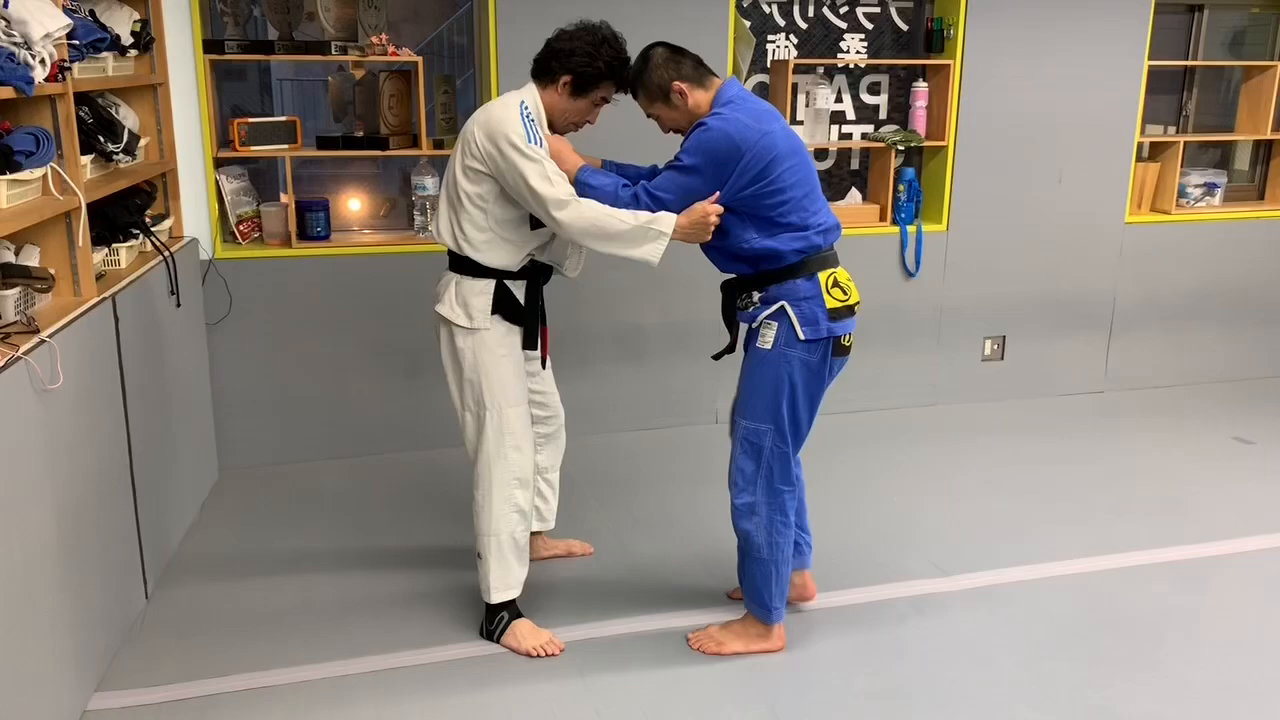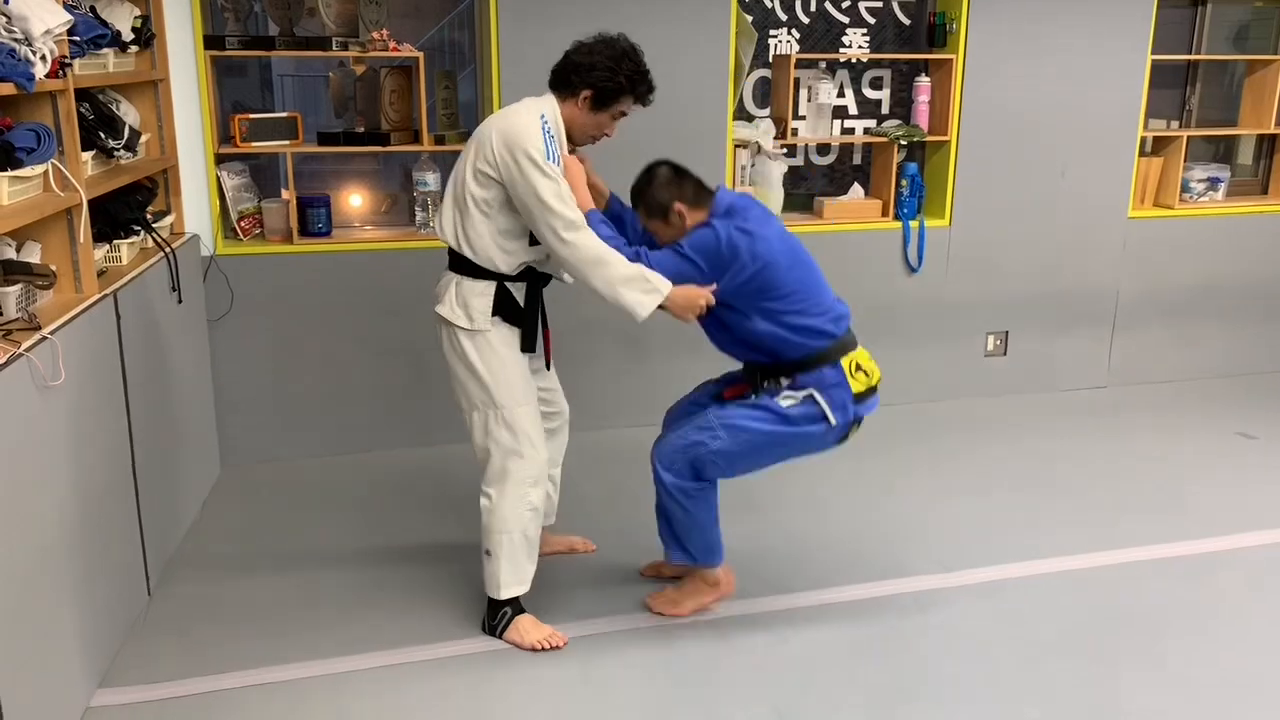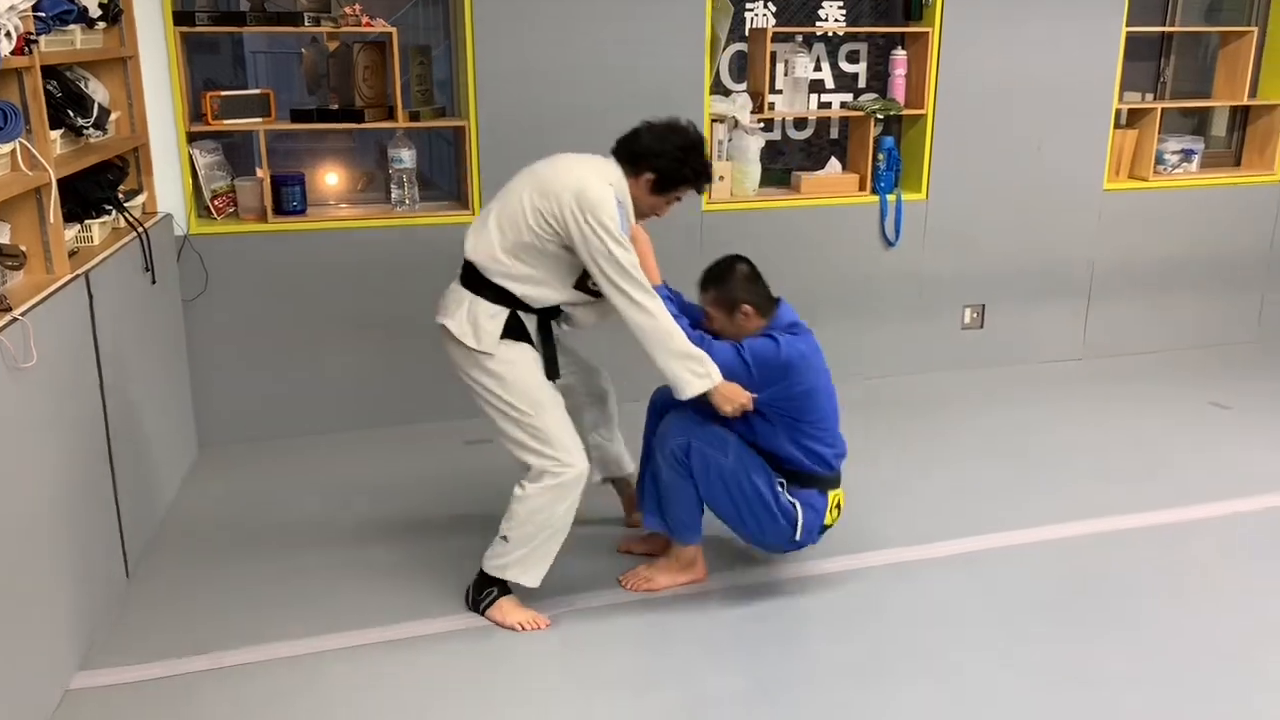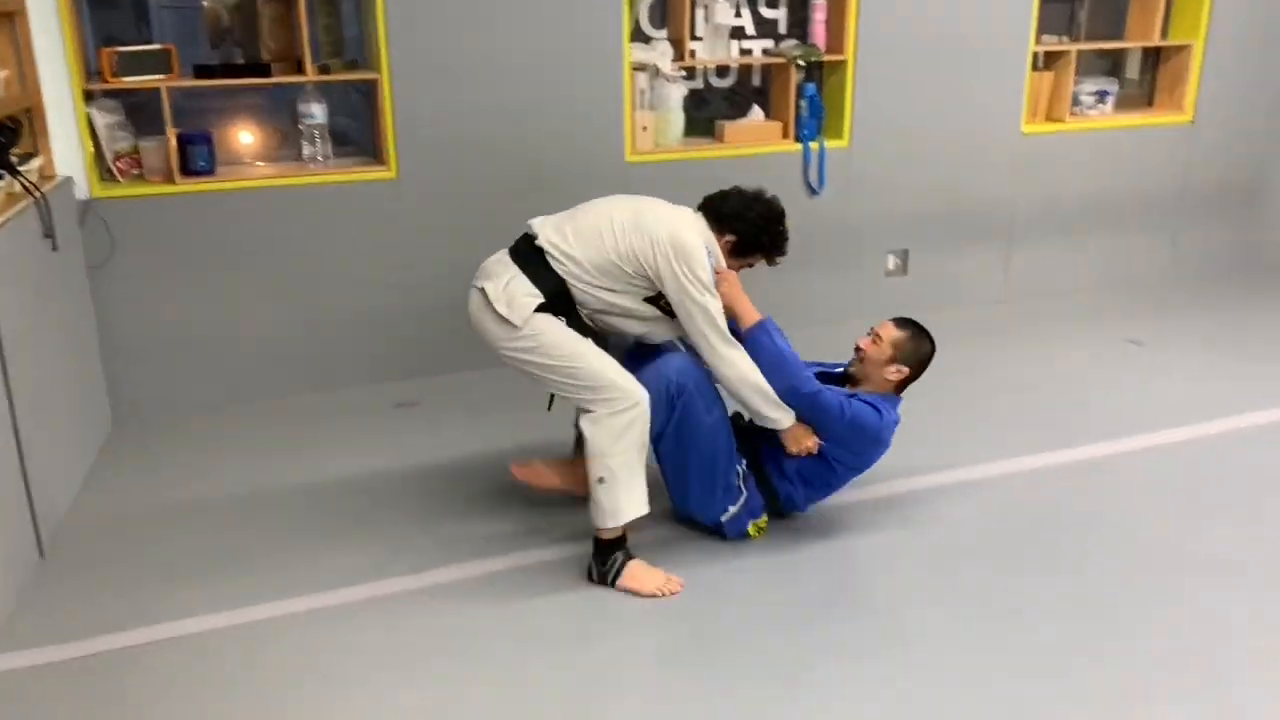
dt=0.3s
person 1, frame 1
left shoulder: (527, 122)
right shoulder: (508, 123)
left elbow: (550, 221)
right elbow: (567, 216)
right wrist: (671, 227)
left hip: (512, 301)
right hip: (484, 310)
left knee: (543, 421)
right knee: (505, 451)
left ankle: (531, 535)
right ankle: (501, 609)
person 1, frame 2
left shoulder: (536, 128)
right shoulder: (526, 135)
left elbow: (556, 235)
right elbow: (572, 243)
right wrist: (663, 293)
left hip: (511, 301)
right hip: (484, 311)
left knee: (548, 418)
right knee: (517, 451)
left ankle: (533, 531)
right ankle: (505, 606)
person 1, frame 3
left shoulder: (593, 177)
right shoulder: (595, 199)
right elbow: (638, 306)
right wrist: (711, 384)
left hip: (515, 315)
right hip: (486, 328)
left knee: (585, 391)
right knee: (561, 465)
left ankle: (630, 493)
right ankle: (493, 587)
person 1, frame 4
left shoulder: (672, 224)
right shoulder: (686, 249)
right elbow: (719, 350)
right wrist: (784, 423)
left hip: (512, 286)
right hip: (510, 303)
right knee: (623, 399)
left ankle: (589, 458)
right ankle: (609, 553)
person 2, frame 1
left shoulder: (727, 133)
right shoulder: (739, 114)
left elbow: (647, 208)
right elbow: (666, 185)
left wrist: (573, 168)
right wrist: (593, 166)
left hip: (798, 308)
right hip: (798, 298)
left knee: (758, 456)
right knee: (769, 446)
left ankle: (762, 622)
right ankle: (794, 569)
person 2, frame 2
left shoulder: (728, 242)
right shoulder: (731, 212)
right elbow: (652, 245)
left wrist: (582, 201)
right wrist: (599, 194)
left hip: (824, 392)
right hip: (792, 371)
left knee: (676, 455)
right knee: (684, 422)
left ankle: (708, 576)
right ankle: (693, 556)
person 2, frame 3
left shoulder: (781, 354)
right shoulder: (774, 329)
right elbow: (690, 318)
left wrist: (646, 267)
left hip: (796, 510)
right hip: (776, 472)
left knee: (679, 430)
right knee: (668, 401)
left ankle: (686, 558)
right ankle: (662, 529)
person 2, frame 4
left shoulder: (869, 424)
right shoulder: (845, 378)
left elbow: (797, 390)
left wrist: (741, 305)
left hip: (726, 505)
left knee: (678, 374)
right knee: (652, 353)
